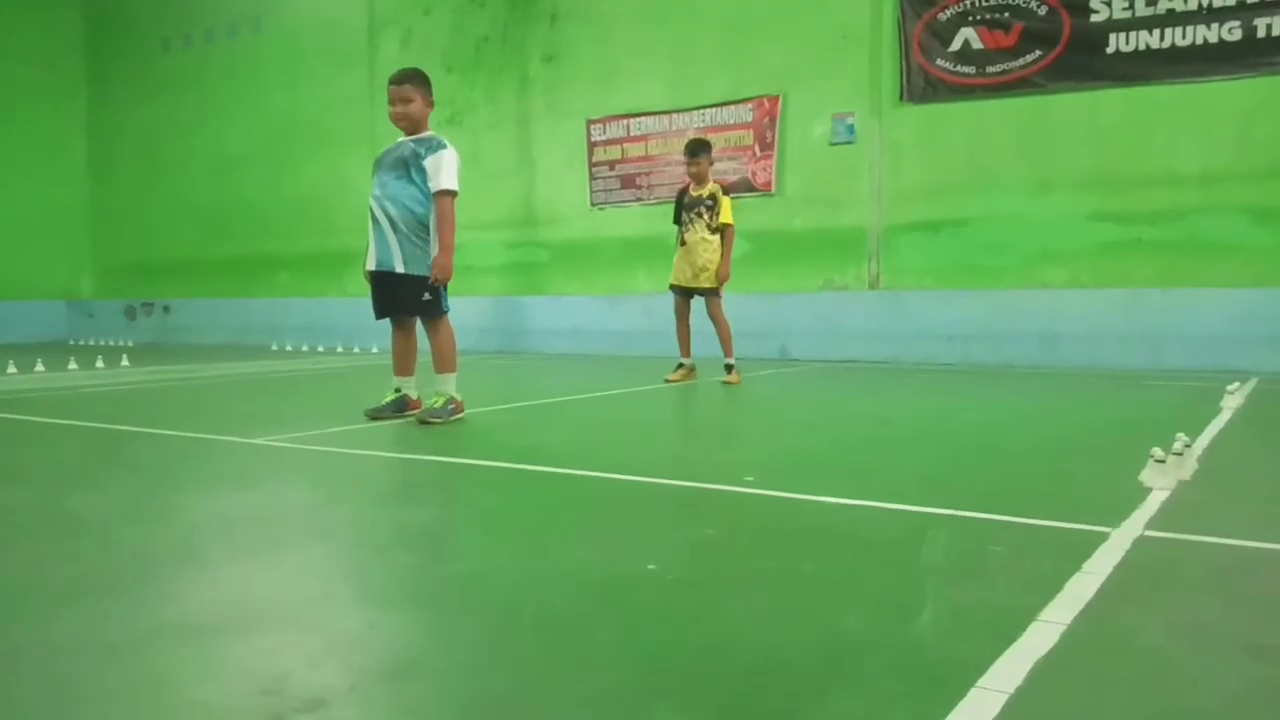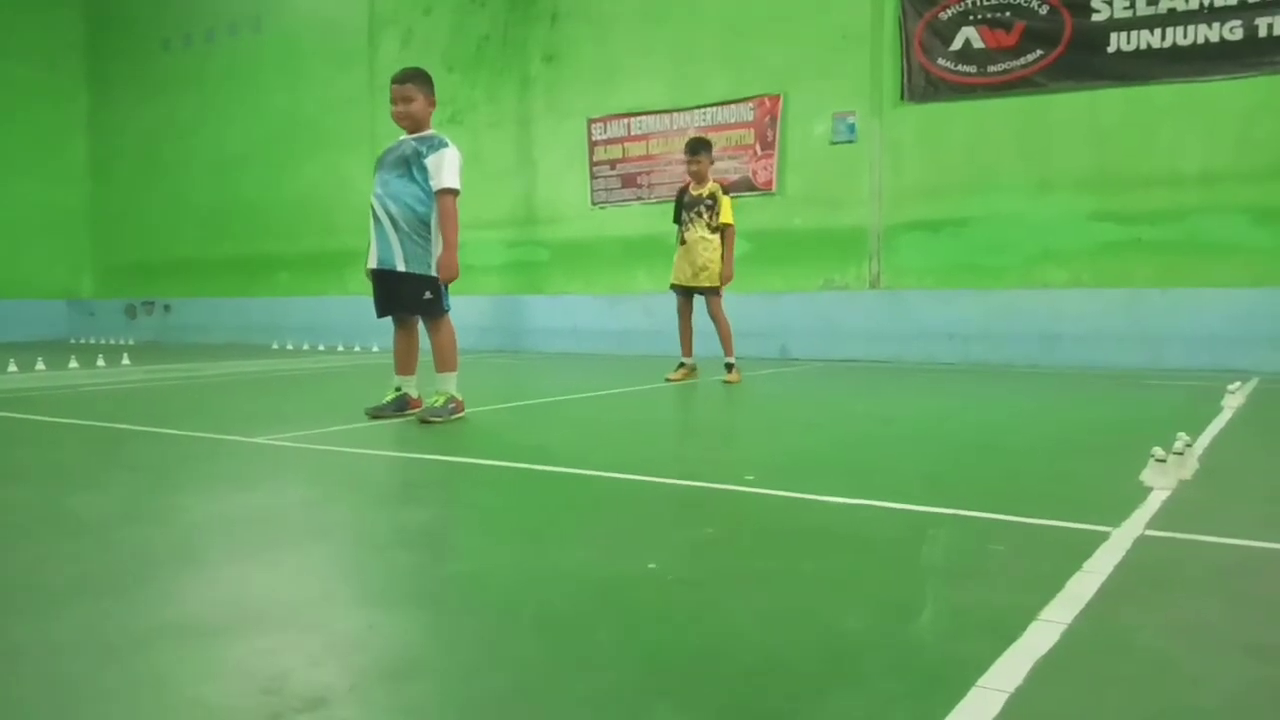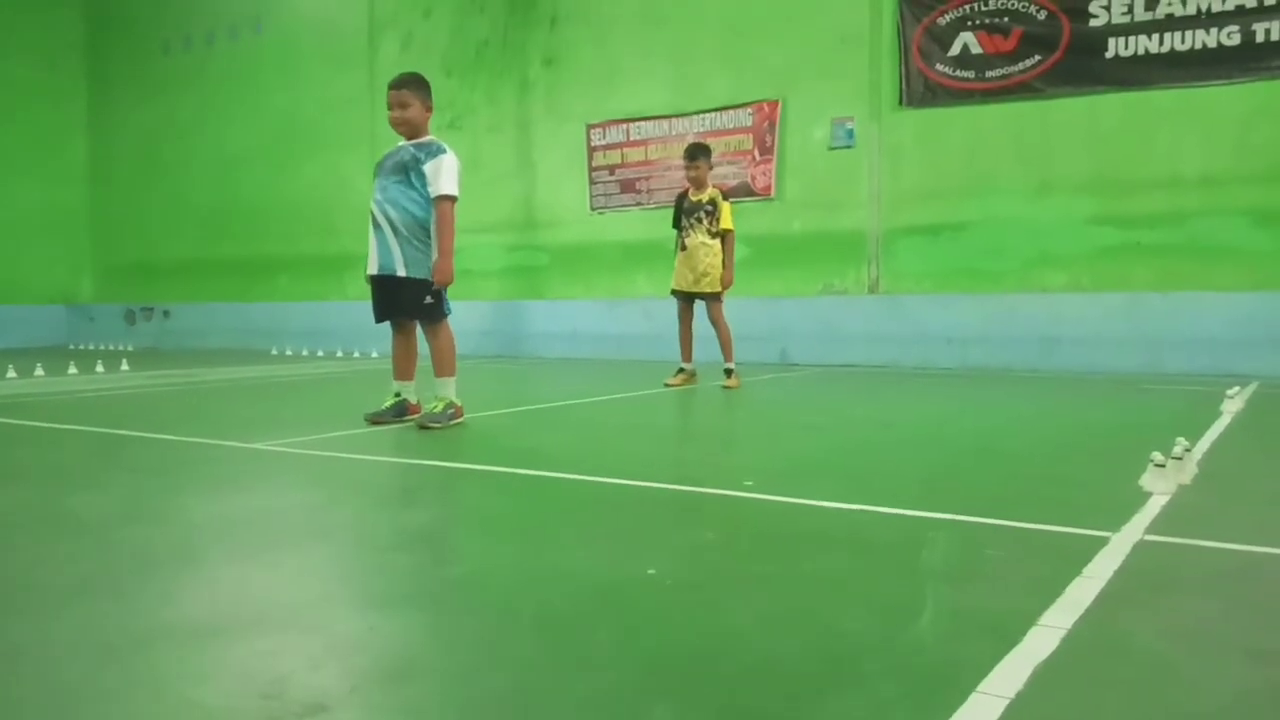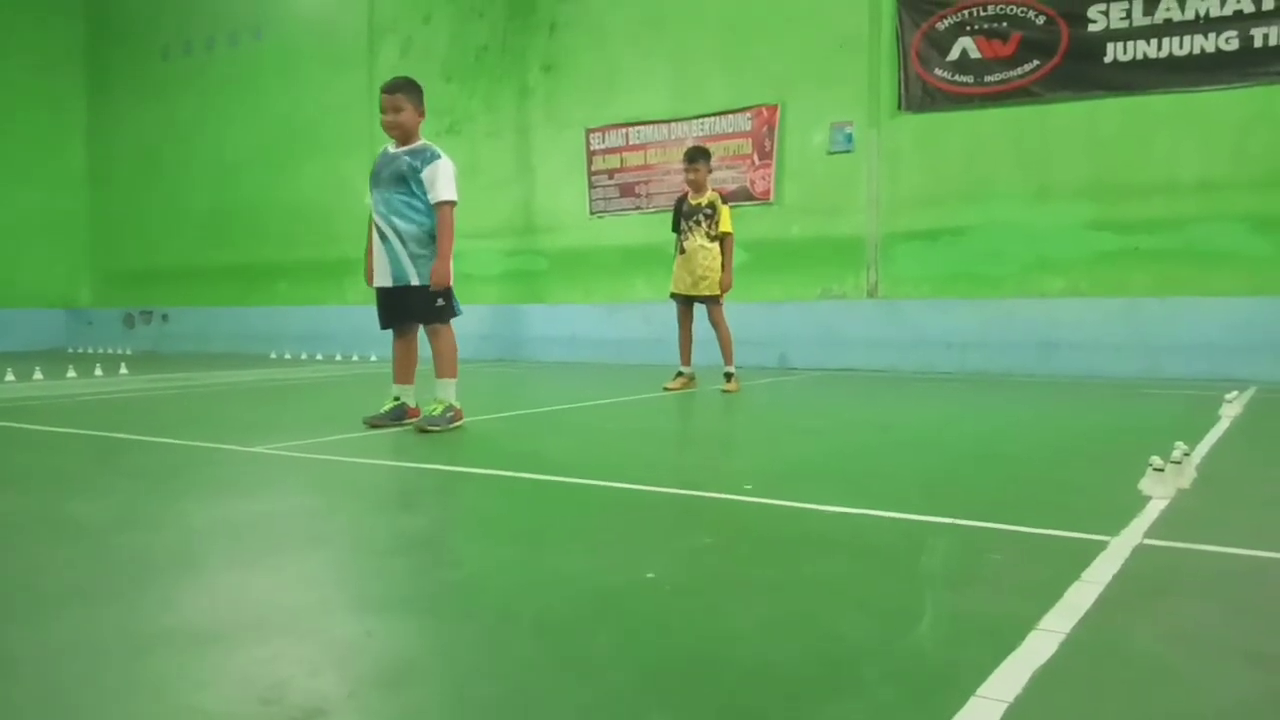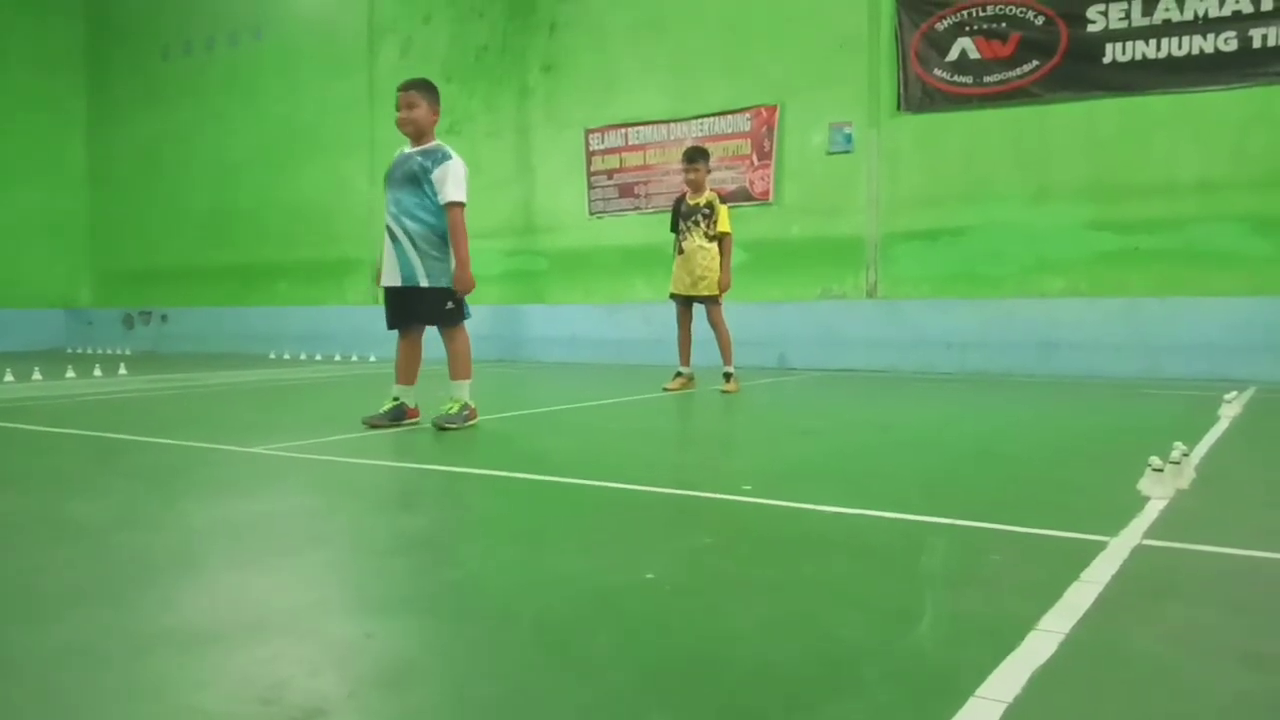
dt=0.3s
person 1, frame 1
left shoulder: (437, 149)
right shoulder: (388, 154)
left elbow: (445, 202)
left wrist: (445, 253)
right wrist: (372, 254)
left hip: (420, 257)
right hip: (386, 257)
left knee: (435, 318)
right knee: (400, 321)
left ankle: (448, 395)
right ankle: (405, 393)
person 1, frame 2
left shoulder: (439, 148)
right shoulder: (390, 153)
left elbow: (447, 200)
left wrist: (450, 251)
right wrist: (373, 253)
left hip: (421, 255)
right hip: (388, 256)
left knee: (435, 317)
right knee: (402, 320)
left ankle: (448, 394)
right ankle: (406, 392)
person 1, frame 3
left shoulder: (437, 154)
right shoulder: (389, 157)
left elbow: (444, 207)
left wrist: (445, 257)
right wrist: (373, 257)
left hip: (419, 260)
right hip: (386, 261)
left knee: (434, 322)
right knee: (400, 325)
left ankle: (448, 400)
right ankle: (405, 398)
person 1, frame 4
left shoulder: (432, 159)
right shoulder: (382, 159)
left elbow: (444, 212)
left wrist: (443, 261)
right wrist: (370, 258)
left hip: (423, 264)
right hip: (390, 267)
left knee: (437, 326)
right knee: (401, 330)
left ankle: (447, 403)
right ankle: (404, 401)
person 1, frame 5
left shoulder: (444, 159)
right shoulder: (399, 160)
left elbow: (455, 213)
left wrist: (463, 264)
right wrist: (385, 260)
left hip: (436, 265)
right hip: (400, 267)
left knee: (451, 327)
right knee: (407, 331)
left ankle: (462, 402)
right ankle: (403, 402)
person 2, frame 1
left shoulder: (718, 193)
right shoulder: (683, 194)
left elbow: (728, 228)
left wrist: (725, 263)
right wrist: (679, 257)
left hip: (709, 263)
right hip: (684, 264)
left knee: (715, 312)
right knee: (680, 312)
left ankle: (731, 365)
right ankle: (686, 365)
person 2, frame 2
left shoulder: (718, 192)
right shoulder: (683, 193)
left elbow: (728, 228)
left wrist: (728, 263)
right wrist: (677, 257)
left hip: (709, 263)
right hip: (684, 263)
left knee: (715, 311)
right knee: (683, 312)
left ankle: (731, 364)
right ankle: (687, 363)
person 2, frame 3
left shoulder: (718, 197)
right shoulder: (682, 199)
left elbow: (728, 233)
left wrist: (729, 268)
right wrist: (677, 263)
left hip: (710, 268)
right hip: (685, 268)
left knee: (716, 316)
right knee: (684, 317)
left ankle: (730, 369)
right ankle: (686, 369)
person 2, frame 4
left shoulder: (717, 201)
right shoulder: (681, 202)
left elbow: (727, 236)
left wrist: (727, 271)
right wrist: (676, 266)
left hip: (709, 271)
right hip: (684, 271)
left knee: (716, 319)
right knee: (683, 320)
left ankle: (730, 372)
right ankle: (686, 373)
person 2, frame 5
left shoulder: (715, 201)
right shoulder: (680, 202)
left elbow: (725, 236)
left wrist: (726, 271)
right wrist: (675, 267)
left hip: (708, 271)
right hip: (683, 272)
left knee: (715, 319)
right knee: (682, 321)
left ankle: (729, 373)
right ankle: (684, 373)
